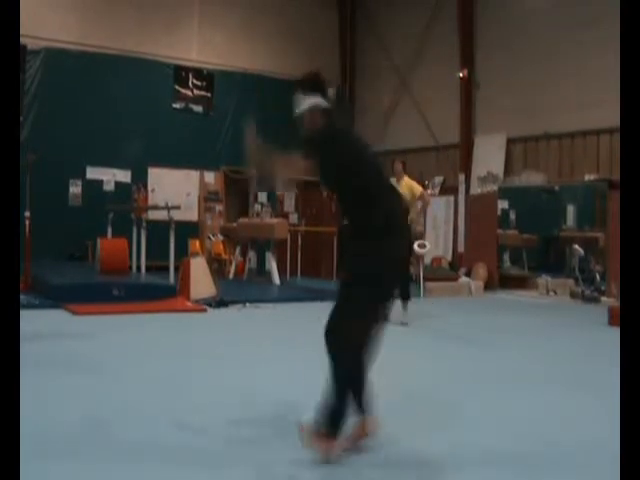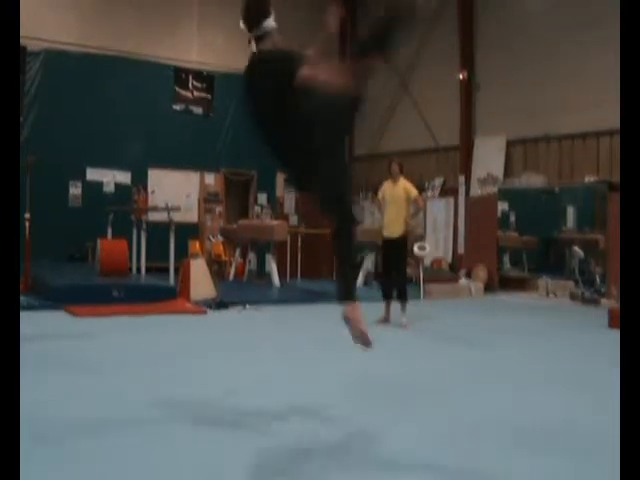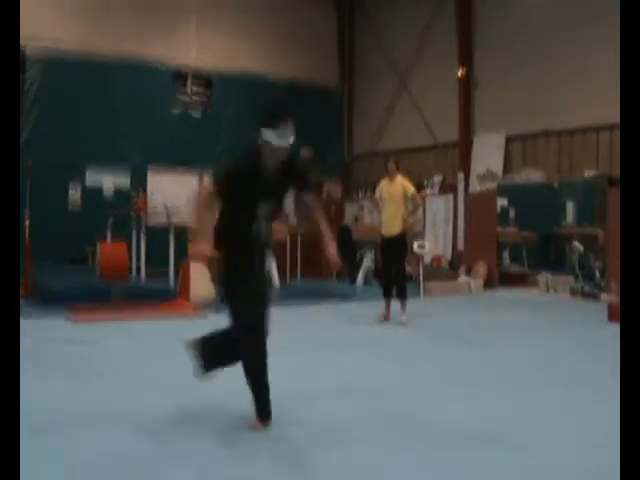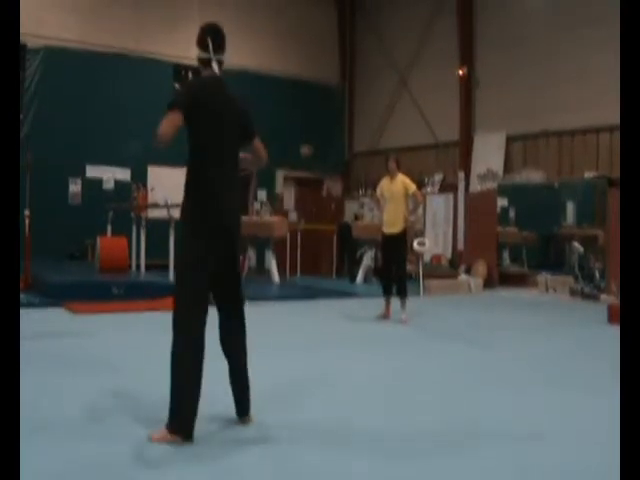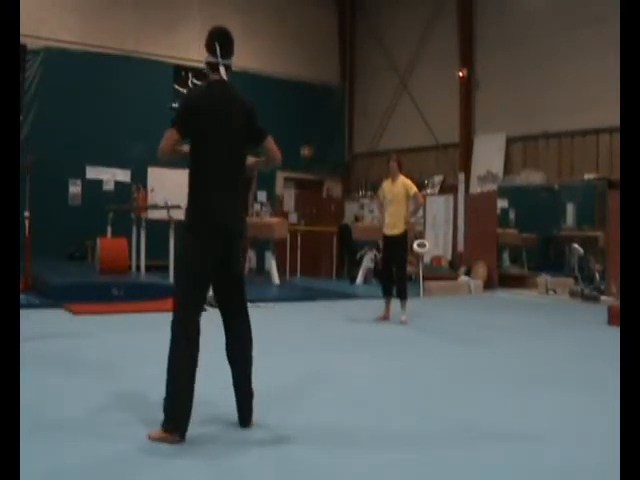
dt=0.5s
person 1, frame 1
left shoulder: (325, 137)
right shoulder: (337, 136)
left elbow: (291, 170)
left wrist: (257, 153)
left hip: (379, 245)
right hip: (384, 240)
left knee: (345, 333)
right knee: (344, 333)
left ankle: (329, 431)
right ankle: (361, 416)
person 1, frame 2
left shoulder: (255, 75)
right shoulder: (281, 57)
right elbow: (315, 75)
left wrist: (328, 30)
left hip: (302, 170)
right hip: (320, 160)
person 1, frame 3
left shoulder: (292, 166)
right shoulder: (240, 168)
left elbow: (312, 203)
right elbow: (209, 199)
left wrist: (328, 240)
right wrist: (203, 239)
left hip: (254, 255)
right hip: (234, 256)
left knee: (251, 331)
right knee: (251, 332)
left ankle: (204, 350)
right ankle: (263, 412)
person 1, frame 4
left shoulder: (194, 90)
right shoulder: (235, 102)
left elbow: (164, 135)
right elbow: (260, 158)
left wrist: (177, 117)
left hip: (201, 216)
right hip: (230, 216)
left knee: (189, 316)
right knee: (232, 309)
left ankle: (180, 425)
right ankle: (243, 406)
person 1, frame 5
left shoulder: (196, 100)
right shoulder: (243, 106)
left elbow: (165, 151)
right elbow: (275, 158)
left hip: (202, 221)
right hip: (233, 223)
left knee: (186, 316)
right knee: (236, 313)
left ankle: (175, 423)
right ankle: (245, 410)
person 2, frame 1
left shoulder: (410, 183)
right shoulder: (389, 183)
left elbow: (426, 200)
left wrist: (416, 217)
left knee: (404, 272)
left ankle: (405, 312)
person 2, frame 2
left shoulder: (406, 185)
right shoulder: (385, 185)
left elbow: (420, 204)
left wrist: (409, 218)
left hip: (400, 234)
right hip: (386, 234)
left knee: (400, 273)
right knee: (385, 273)
left ankle: (403, 313)
right ankle: (387, 313)
person 2, frame 3
left shoulder: (403, 183)
right shoulder: (382, 184)
left elbow: (418, 200)
left wrist: (408, 215)
left hip: (398, 232)
right hip: (385, 232)
left knee: (399, 271)
right knee: (385, 272)
left ankle: (403, 312)
right ankle: (387, 311)
person 2, frame 4
left shoulder: (404, 181)
right shoulder: (383, 182)
left elbow: (419, 198)
left wrist: (409, 214)
left hip: (399, 230)
right hip: (386, 230)
left knee: (400, 270)
right knee: (385, 270)
left ankle: (403, 309)
right ankle: (387, 309)
person 2, frame 5
left shoulder: (405, 182)
right shoulder: (385, 184)
left elbow: (420, 201)
left wrist: (410, 216)
right wrist: (383, 215)
left hip: (400, 232)
right hip: (387, 232)
left knee: (400, 272)
right knee: (385, 271)
left ankle: (403, 311)
right ankle: (386, 310)
